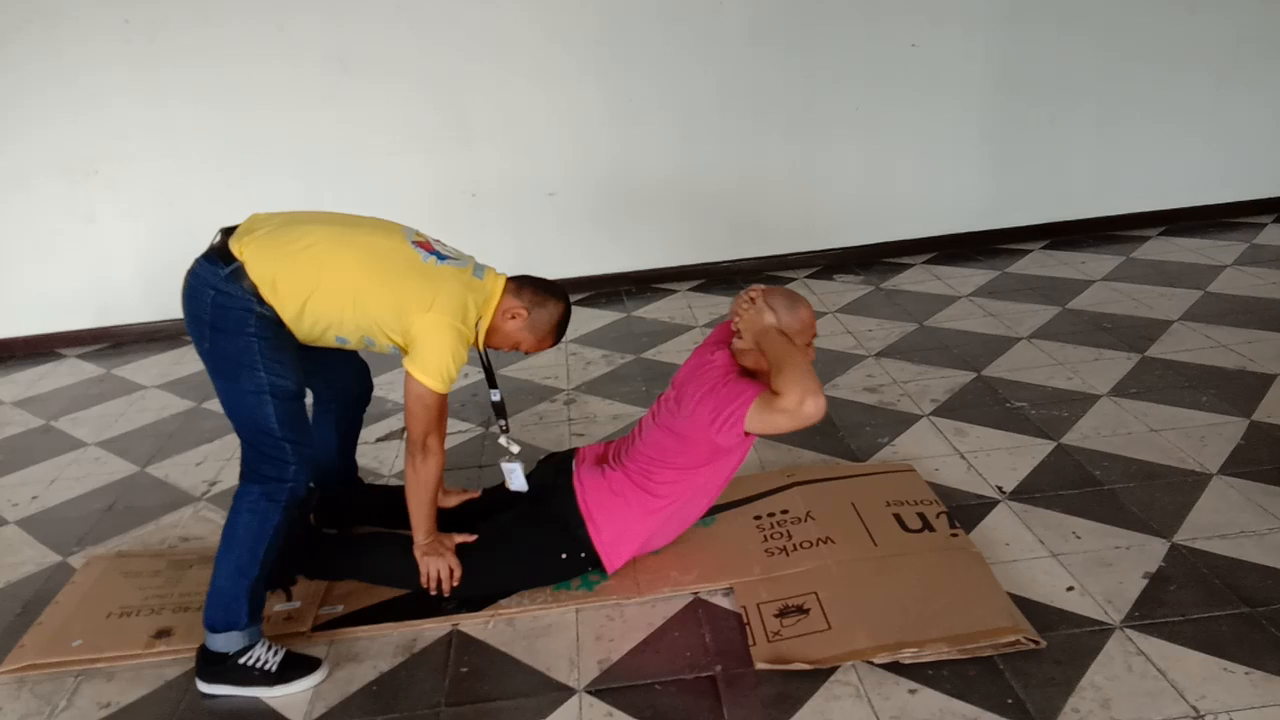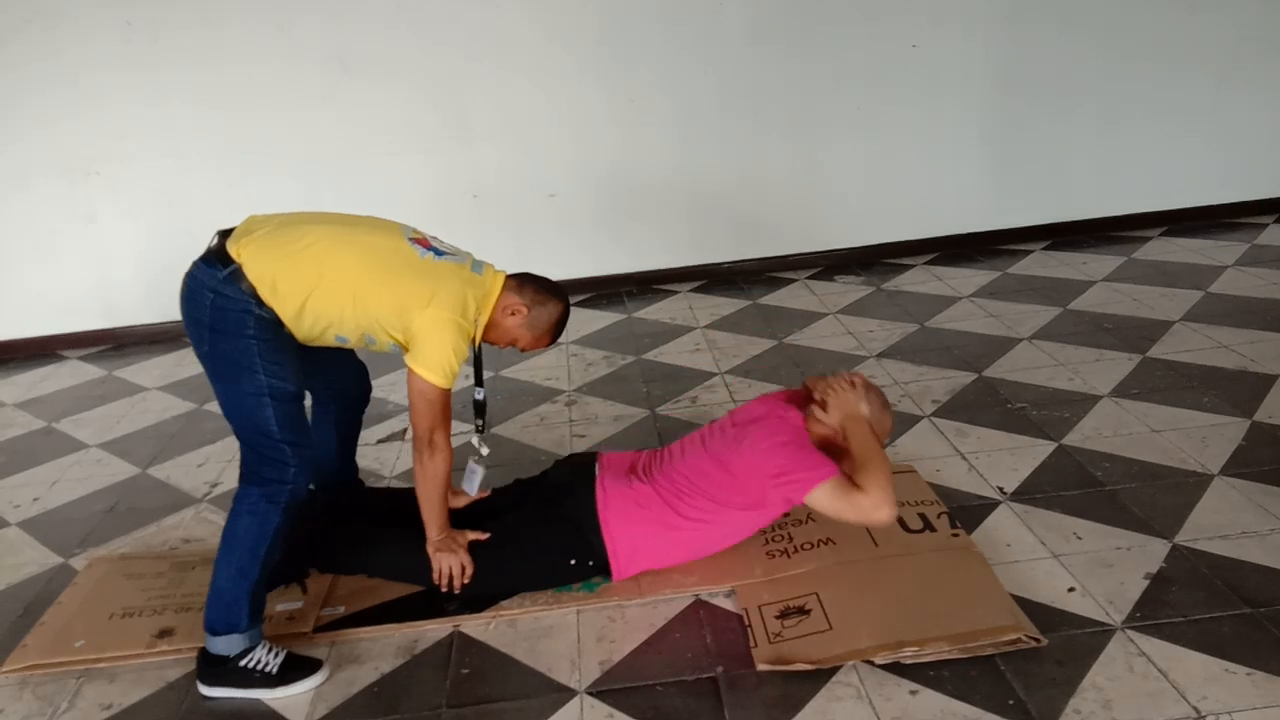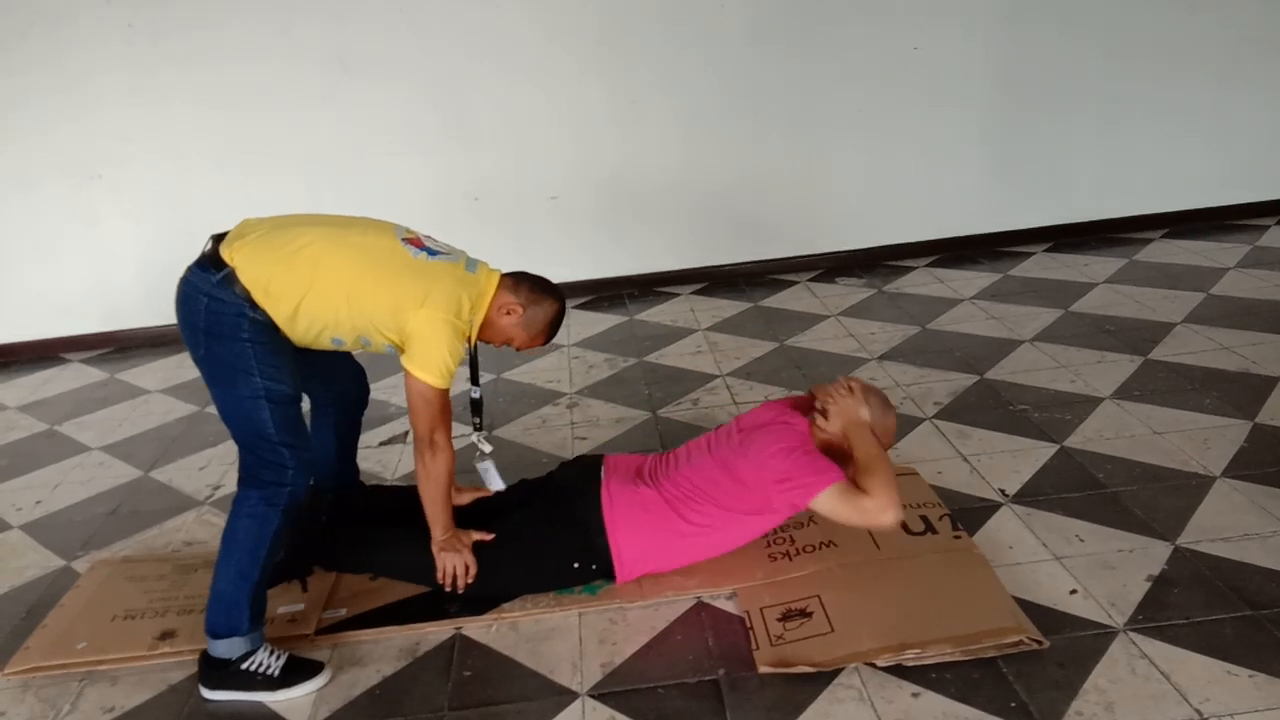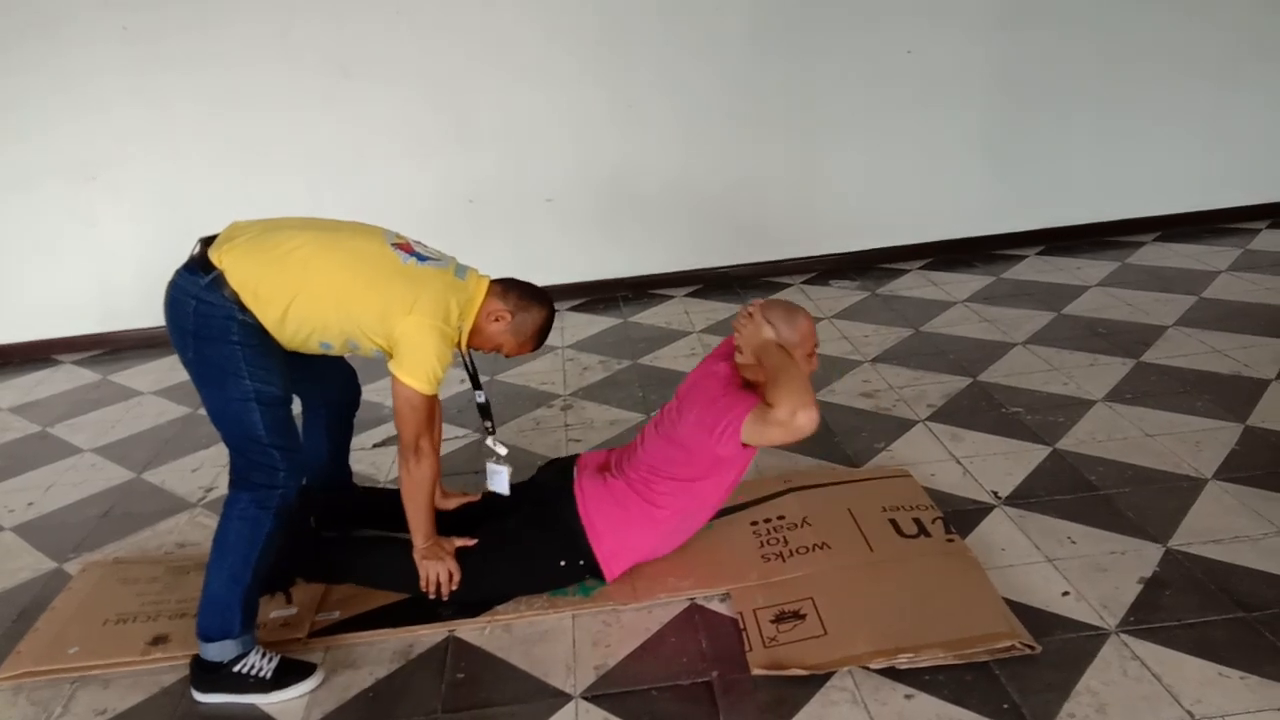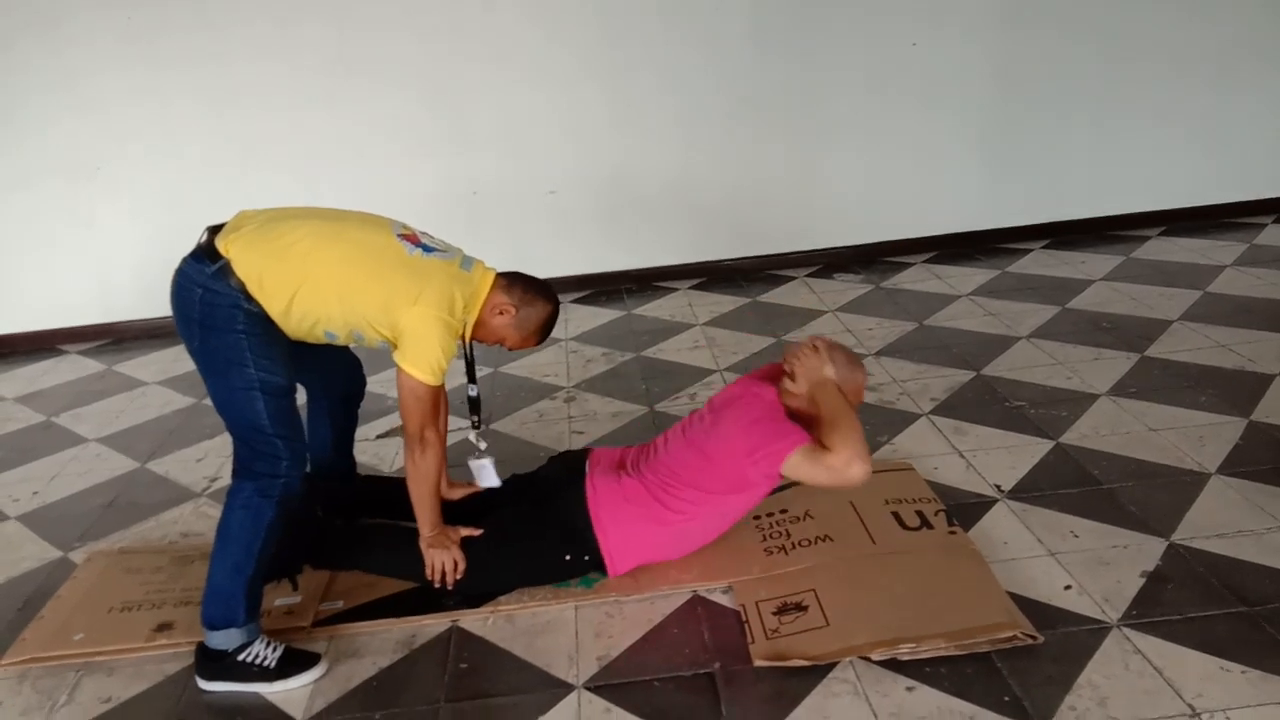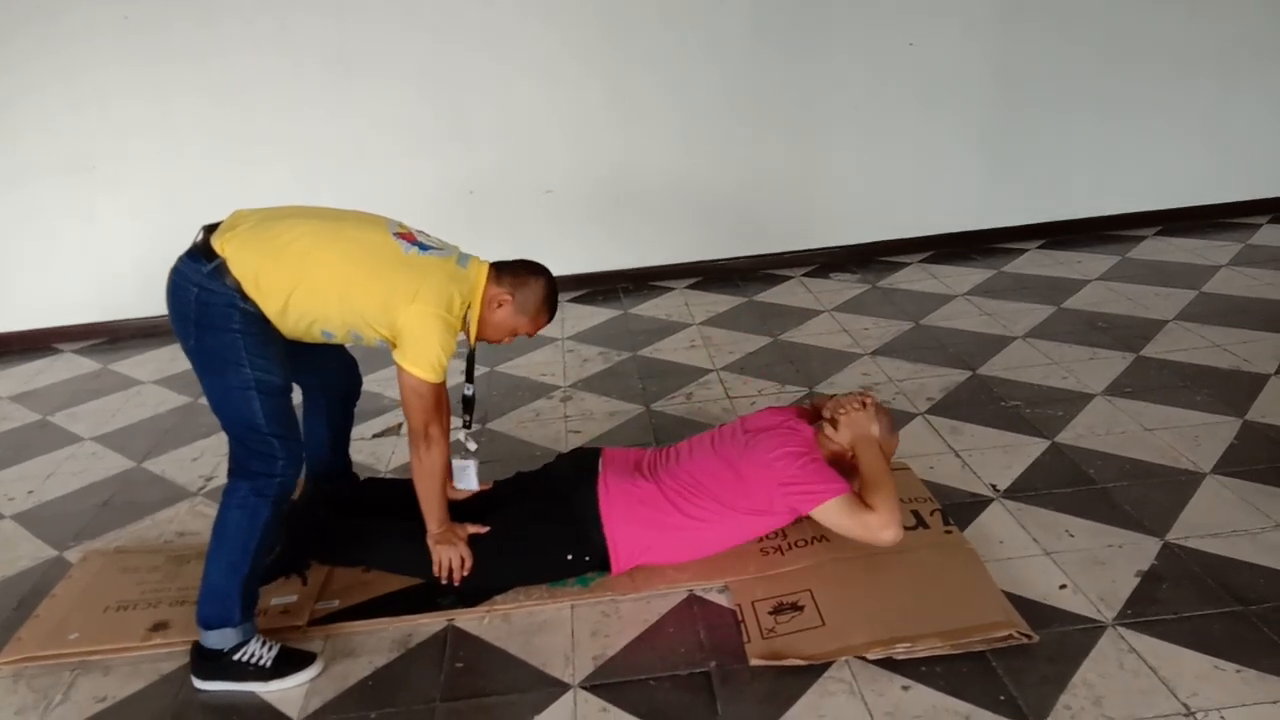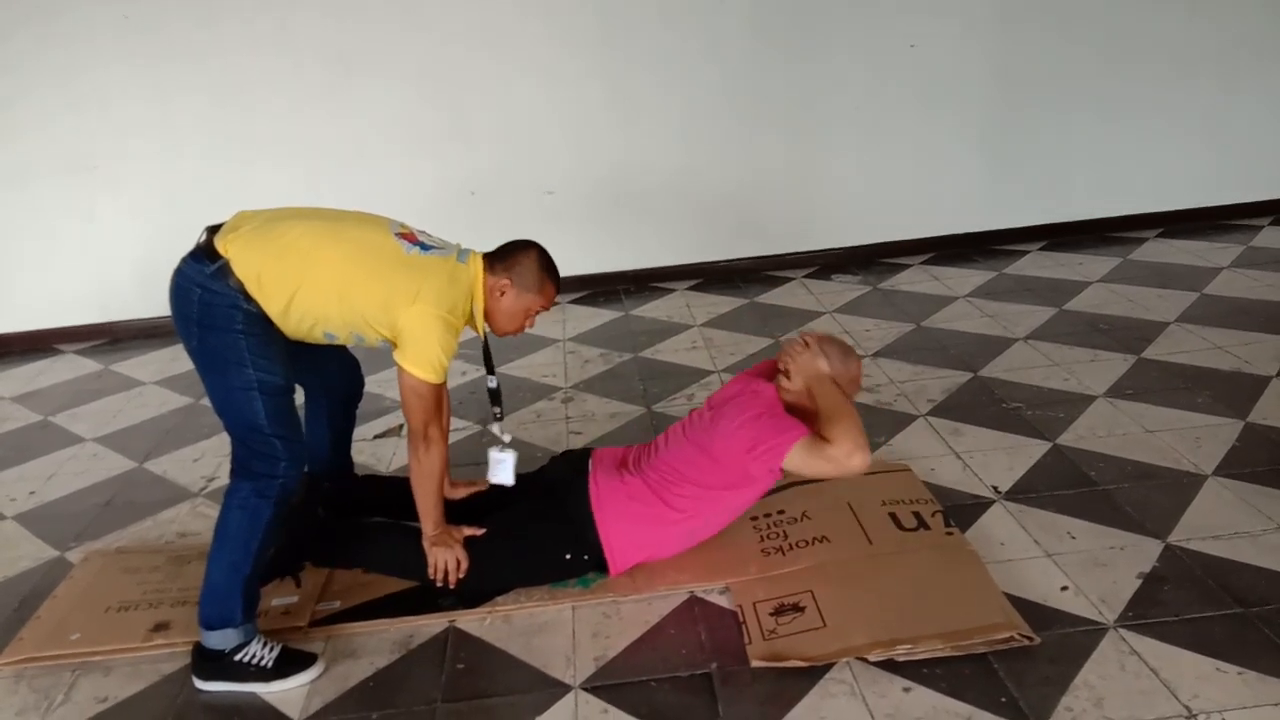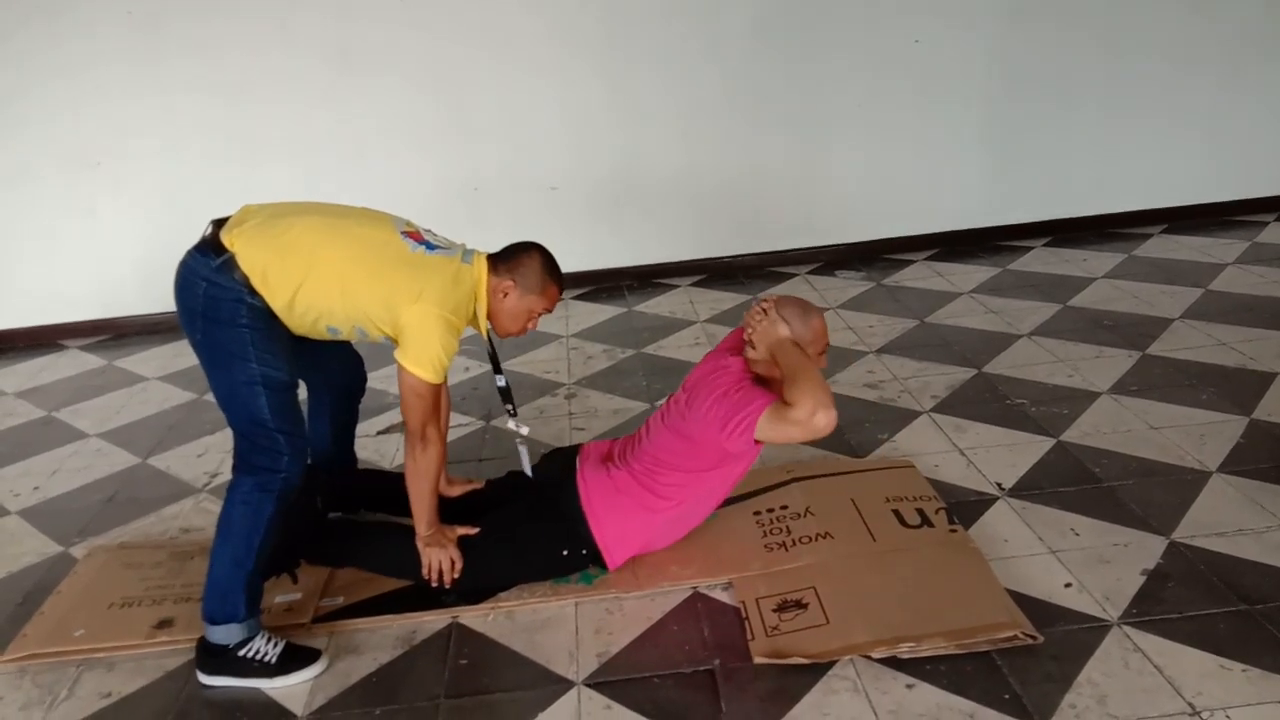
dt=0.3s
person 1, frame 1
left shoulder: (724, 346)
right shoulder: (727, 394)
right elbow: (807, 404)
right wrist: (770, 330)
left hip: (572, 479)
right hip: (577, 533)
left knee: (445, 519)
left ankle: (322, 503)
right ankle: (296, 552)
person 1, frame 2
left shoulder: (784, 408)
right shoulder: (789, 454)
left elbow: (807, 393)
right elbow: (877, 507)
left wrist: (827, 394)
right wrist: (854, 425)
left hip: (588, 481)
right hip: (586, 537)
left knee: (455, 521)
left ankle: (320, 510)
right ankle: (305, 546)
person 1, frame 3
left shoulder: (790, 413)
right shoulder: (794, 459)
right elbow: (882, 510)
left wrist: (837, 401)
right wrist: (857, 432)
left hip: (597, 483)
right hip: (597, 540)
left knee: (458, 521)
left ankle: (334, 507)
right ankle: (314, 543)
person 1, frame 4
left shoulder: (726, 362)
right shoulder: (728, 408)
right elbow: (799, 417)
right wrist: (766, 345)
left hip: (571, 487)
right hip: (577, 543)
left knee: (451, 521)
left ankle: (313, 509)
right ankle: (292, 554)
person 1, frame 5
left shoulder: (763, 385)
right shoulder: (768, 429)
left elbow: (791, 373)
right elbow: (852, 464)
right wrist: (823, 384)
left hip: (585, 479)
right hip: (585, 537)
left knee: (456, 512)
left ankle: (323, 500)
right ankle: (305, 541)
person 1, frame 6
left shoulder: (790, 422)
right shoulder: (797, 464)
left elbow: (825, 410)
right elbow: (884, 526)
right wrist: (866, 443)
left hip: (592, 477)
right hip: (590, 534)
left knee: (461, 512)
left ankle: (325, 504)
right ankle: (308, 536)
person 1, frame 7
left shoulder: (759, 383)
right shoulder: (765, 425)
left elbow: (789, 364)
right elbow: (852, 455)
right wrist: (822, 381)
left hip: (586, 477)
right hip: (585, 531)
left knee: (456, 513)
left ankle: (326, 499)
right ankle: (307, 537)
person 1, frame 8
left shoulder: (733, 355)
right shoulder: (739, 402)
left elbow: (759, 334)
right elbow: (818, 418)
right wrist: (781, 342)
left hip: (575, 474)
right hip: (578, 530)
left knee: (450, 508)
left ankle: (322, 494)
right ankle: (301, 536)
person 2, frame 1
left shoulder: (469, 283)
right shoulder: (447, 321)
left elbow: (432, 406)
right elbow: (424, 444)
left wrist: (436, 491)
right wrist: (426, 541)
left hip: (256, 266)
right hip: (232, 298)
left knee: (346, 384)
right knee: (282, 468)
right ankle: (229, 647)
person 2, frame 2
left shoulder: (467, 281)
right shoulder: (448, 317)
left elbow: (435, 402)
right elbow: (430, 440)
left wrist: (441, 491)
right wrist: (439, 537)
left hip: (253, 267)
right hip: (231, 302)
left knee: (344, 387)
right knee: (282, 469)
right ankle: (229, 650)
person 2, frame 3
left shoulder: (463, 279)
right shoulder: (442, 316)
left elbow: (436, 401)
right elbow: (431, 440)
left wrist: (447, 492)
right wrist: (443, 536)
left hip: (248, 271)
right hip: (226, 306)
left knee: (343, 389)
right knee: (281, 472)
right ankle: (231, 653)
person 2, frame 4
left shoulder: (454, 287)
right shoulder: (431, 323)
left elbow: (426, 403)
right elbow: (415, 446)
left wrist: (434, 493)
right wrist: (425, 544)
left hip: (240, 274)
right hip: (215, 307)
left knee: (335, 392)
right knee: (273, 474)
right ankle: (223, 656)
person 2, frame 5
left shoulder: (458, 279)
right shoulder: (435, 314)
left elbow: (432, 393)
right elbow: (421, 436)
left wrist: (440, 483)
right wrist: (432, 534)
left hip: (248, 265)
right hip: (221, 296)
left knee: (339, 382)
right knee: (276, 463)
right ankle: (227, 644)
person 2, frame 6
left shoulder: (452, 273)
right shoulder: (434, 310)
left elbow: (433, 396)
right elbow: (426, 433)
left wrist: (442, 486)
right wrist: (438, 529)
left hip: (242, 263)
right hip: (216, 295)
left knee: (335, 381)
right knee: (272, 463)
right ankle: (222, 644)
person 2, frame 7
left shoulder: (453, 272)
right shoulder: (435, 308)
left elbow: (433, 393)
right elbow: (425, 433)
left wrist: (441, 484)
right wrist: (434, 531)
left hip: (246, 266)
right hip: (220, 296)
left knee: (337, 383)
right knee: (274, 463)
right ankle: (224, 644)
person 2, frame 8
left shoulder: (458, 271)
right shoulder: (438, 309)
left elbow: (435, 389)
right elbow: (421, 433)
left wrist: (441, 481)
right wrist: (427, 532)
left hip: (253, 259)
right hip: (225, 289)
left knee: (341, 378)
right knee: (275, 459)
right ankle: (228, 639)
